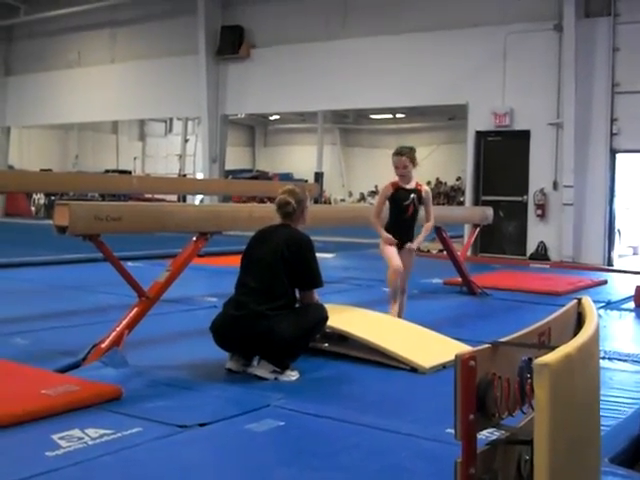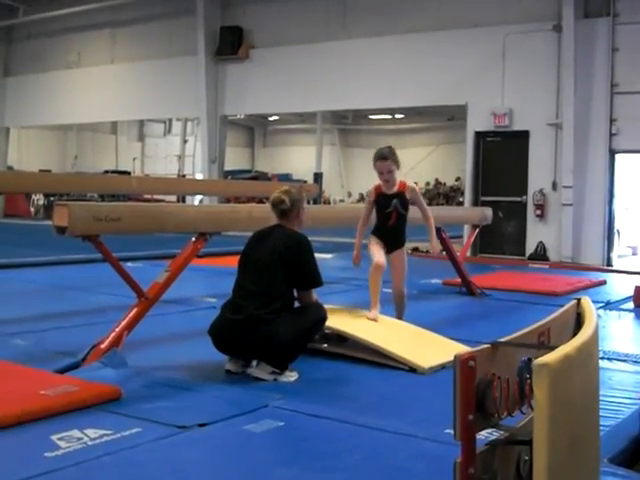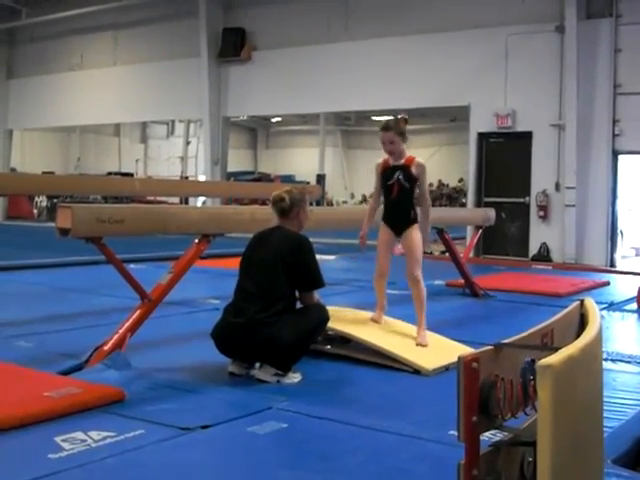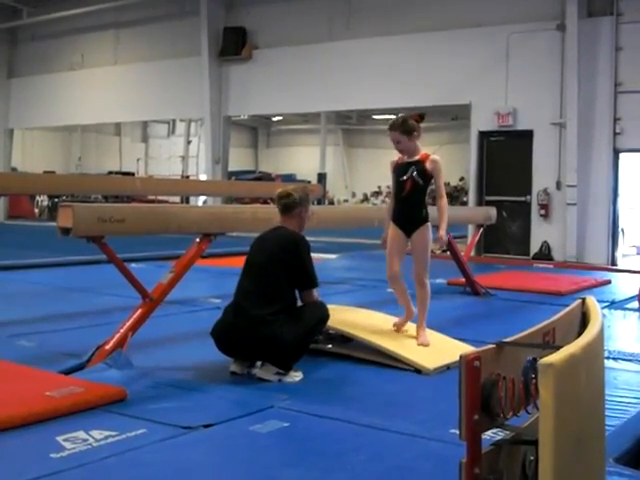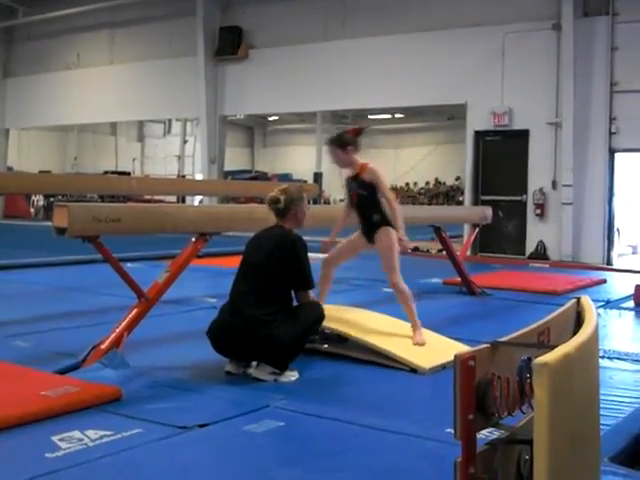
dt=0.5s
person 1, frame 1
left shoulder: (424, 191)
right shoulder: (389, 188)
left elbow: (429, 221)
right elbow: (375, 216)
left wrist: (418, 241)
right wrist: (382, 233)
left hip: (408, 242)
right hip: (389, 239)
left knee: (403, 286)
right knee: (396, 268)
right ankle: (394, 301)
person 1, frame 2
left shoulder: (409, 189)
right shoulder: (373, 193)
left elbow: (428, 215)
right elbow: (364, 221)
left wrist: (433, 240)
right wrist: (357, 248)
left hip: (398, 243)
right hip: (377, 238)
left knee: (399, 289)
right knee: (379, 263)
right ankle: (374, 307)
person 1, frame 3
left shoulder: (417, 165)
right shoulder: (381, 166)
left elbow: (424, 199)
right elbow: (376, 198)
left wrist: (425, 229)
right wrist: (365, 227)
left hip: (410, 223)
right hip: (387, 223)
left knee: (415, 275)
right knee: (381, 271)
left ankle: (421, 328)
right ankle: (380, 308)
person 1, frame 4
left shoulder: (432, 162)
right shoulder: (395, 164)
left elbow: (441, 197)
left wrist: (442, 227)
right wrist: (386, 228)
left hip: (420, 223)
right hip: (397, 223)
left knee: (420, 277)
right knee: (392, 275)
left ankle: (421, 327)
right ankle: (408, 310)
person 1, frame 5
left shoulder: (370, 171)
right shoulder: (349, 177)
left elbow: (390, 201)
right elbow: (348, 210)
left wrist: (400, 232)
right wrist: (332, 235)
left hip: (382, 228)
right hip: (364, 230)
left knee: (395, 280)
right knee: (328, 261)
left ankle: (417, 327)
right ankle: (318, 304)
person 2, frame 1
left shoulder: (260, 235)
right shoulder: (301, 241)
right elbow: (307, 299)
left wrist: (291, 298)
right wrist: (313, 301)
right hip: (262, 331)
right knee: (318, 313)
left ankle: (241, 356)
right ankle: (272, 364)
person 2, frame 2
left shoulder: (257, 237)
right shoulder: (298, 241)
right elbow: (306, 298)
left wrist: (291, 296)
right wrist: (313, 300)
right hip: (260, 335)
right knee: (317, 312)
left ankle: (240, 358)
right ankle: (271, 365)
person 2, frame 3
left shoulder: (258, 238)
right shoulder: (299, 242)
right elbow: (308, 300)
right wrist: (316, 301)
right hip: (262, 337)
right knee: (319, 313)
left ankle: (243, 362)
right ankle: (275, 367)
person 2, frame 4
left shoulder: (262, 238)
right shoulder: (296, 241)
right elbow: (308, 298)
right wrist: (316, 301)
right hip: (262, 336)
right knee: (319, 311)
left ankle: (244, 360)
right ankle: (275, 366)
person 2, frame 5
left shoulder: (258, 238)
right shoulder: (293, 241)
right elbow: (304, 299)
right wrist: (313, 302)
right hip: (258, 336)
right knee: (314, 311)
left ankle: (240, 360)
right ankle: (271, 365)
